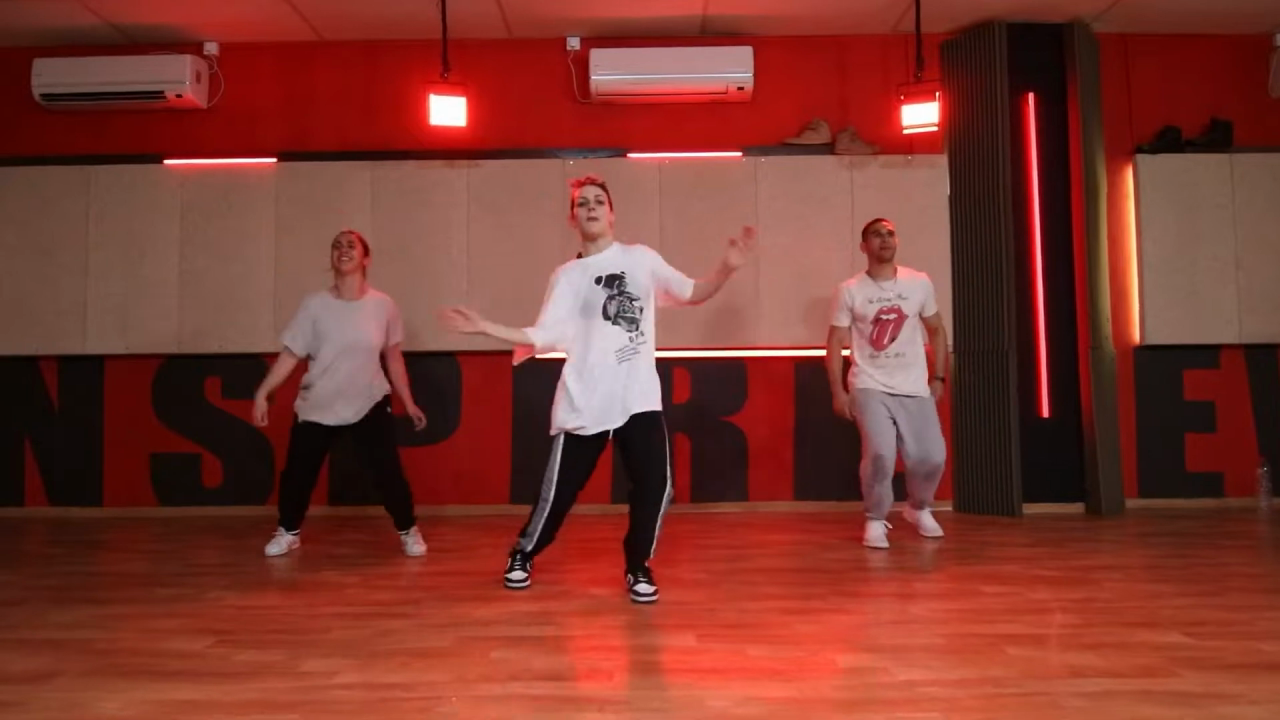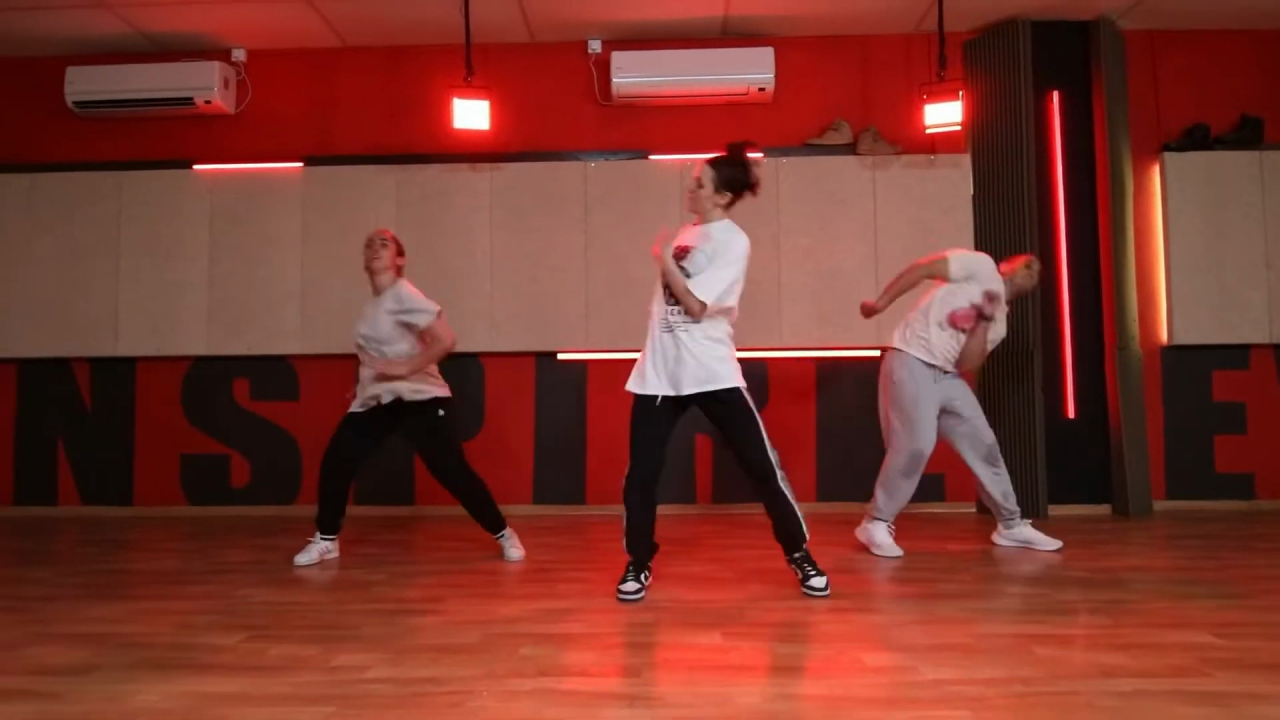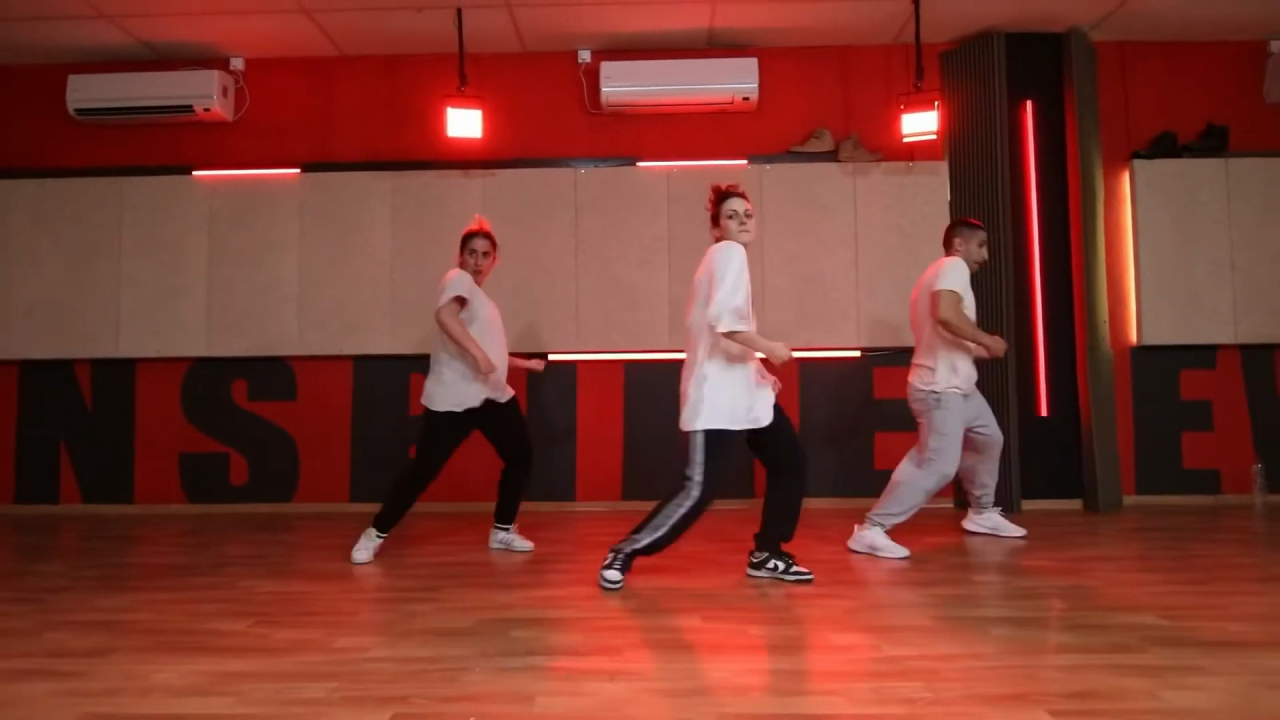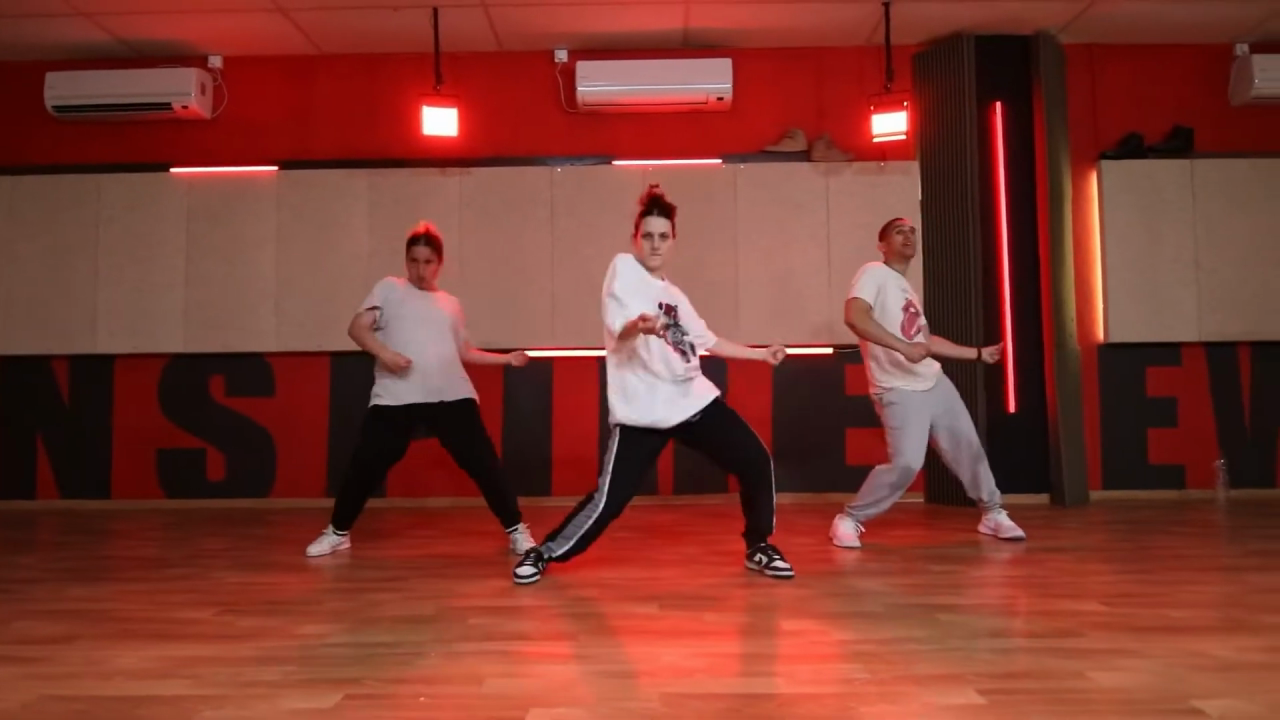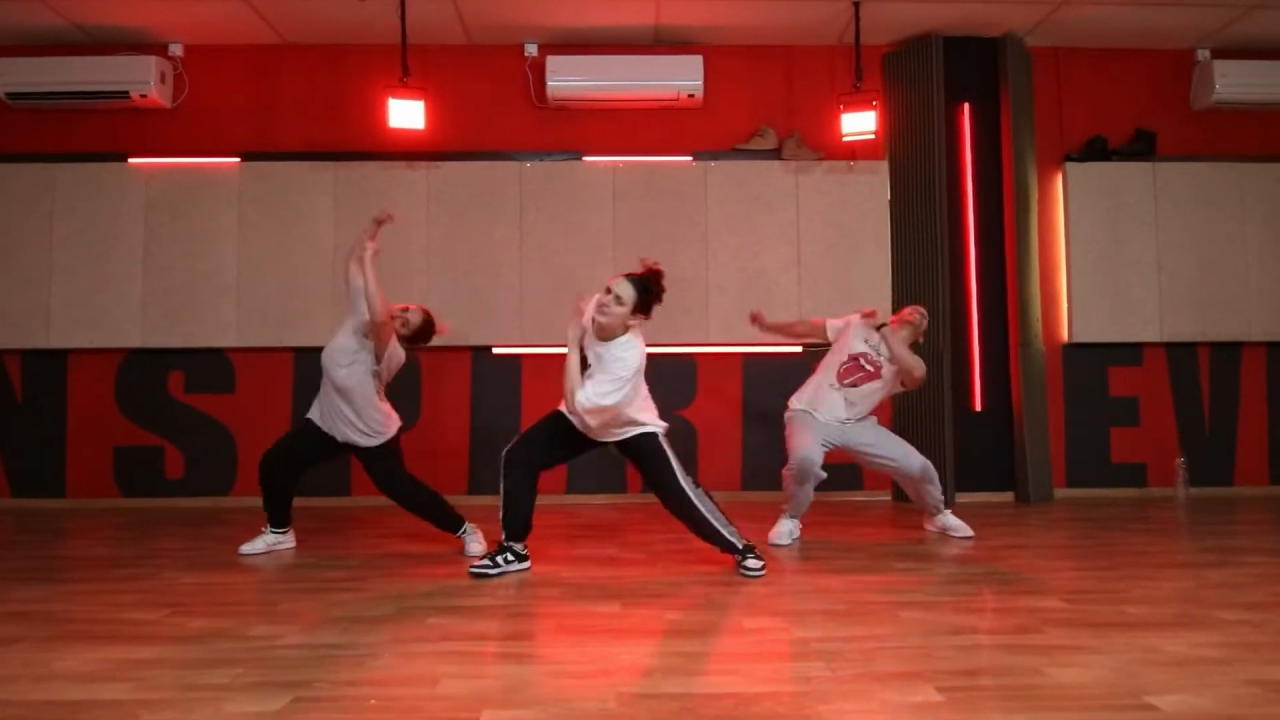
dt=1s
person 1, frame 1
left shoulder: (642, 258)
right shoulder: (568, 275)
left elbow: (691, 294)
right elbow: (541, 338)
left wrist: (727, 268)
right wrist: (485, 327)
left hip: (639, 396)
right hip: (584, 400)
left knee: (654, 484)
right knee: (559, 490)
left ankle: (637, 565)
right ankle: (522, 553)
person 1, frame 2
left shoulder: (733, 241)
right shoulder: (686, 233)
left elbow: (698, 304)
left wrist: (665, 263)
left hip: (712, 371)
right hip: (658, 371)
left knee: (760, 460)
right knee: (642, 471)
left ankle: (799, 553)
right ankle: (639, 563)
person 1, frame 3
left shoulder: (730, 260)
right shoulder: (728, 253)
right elbow: (724, 325)
left wrist: (759, 370)
right wrist: (769, 347)
left hip: (746, 389)
right hip: (714, 394)
left knee: (791, 462)
right knee: (698, 491)
left ankle: (768, 552)
right ankle: (624, 553)
person 1, frame 4
left shoulder: (672, 293)
right shoulder: (623, 267)
left elbow: (706, 341)
right elbow: (621, 328)
left wrist: (761, 354)
right wrist: (639, 326)
left hip: (693, 399)
right hip: (643, 408)
left knee: (756, 461)
right knee: (610, 497)
left ankle: (758, 546)
right ankle: (544, 552)
person 1, frame 5
left shoulder: (627, 354)
right shoulder: (592, 312)
left elbow: (584, 405)
left hip: (631, 425)
right hip: (579, 416)
left knee: (679, 493)
right knee: (518, 459)
left ankle: (739, 547)
right ankle: (514, 548)
person 2, frame 1
left shoulder: (384, 305)
right shoulder: (315, 306)
left elbow: (393, 354)
right elbow: (291, 354)
left wrist: (408, 401)
right wrist: (262, 393)
left hip: (370, 405)
right hip: (318, 408)
left knee: (388, 473)
right knee: (297, 474)
left ankle: (408, 530)
right ankle: (288, 531)
person 2, frame 2
left shoulder: (404, 295)
right shoulder: (375, 299)
left elbow: (445, 340)
left wrist: (399, 369)
left hip: (420, 397)
right hip: (375, 400)
left knee: (452, 469)
right knee: (335, 463)
left ankle: (504, 534)
right ankle: (326, 539)
person 2, frame 3
left shoulder: (481, 301)
right shoulder: (457, 279)
right elbow: (444, 316)
left wrist: (525, 363)
right wrist: (478, 353)
left hip: (495, 396)
right hip: (452, 402)
left knee: (521, 457)
right knee: (423, 470)
left ankle: (503, 530)
right ankle: (376, 533)
person 2, frame 4
left shoulder: (451, 304)
right shoulder: (389, 289)
left elbow: (463, 352)
right elbow: (357, 328)
left wrist: (507, 358)
right wrist: (383, 353)
left hip: (450, 397)
right hip: (395, 398)
left knee: (485, 464)
right knee: (363, 467)
left ankle: (516, 529)
right ankle: (338, 532)
person 2, frame 5
left shoulder: (389, 353)
right shoulder: (362, 316)
left elbow: (379, 320)
right elbow: (355, 268)
left wrist: (368, 261)
right wrist: (373, 231)
left hip: (371, 433)
right hip: (326, 422)
left knee: (402, 490)
right knee: (273, 464)
left ankle: (465, 530)
right ankle: (279, 531)
person 3, frame 1
left shoulder: (920, 283)
right shoulder: (849, 291)
left elbow: (936, 330)
right elbow: (835, 345)
left wrist: (939, 376)
right wrist: (838, 391)
left hip: (915, 388)
right hip: (869, 388)
left knee: (932, 458)
right knee: (880, 454)
left ankle: (919, 508)
right ankle: (875, 519)
person 3, frame 2
left shoulder: (1000, 321)
right shoulder: (981, 266)
left elbow: (966, 365)
right elbow: (923, 267)
left wrist: (987, 320)
right wrist: (881, 301)
left hip: (946, 374)
right hip: (909, 359)
left knee: (983, 443)
right knee: (916, 445)
left ankle: (1011, 525)
right ankle: (876, 523)
person 3, frame 3
left shoulder: (936, 276)
right shoulder: (954, 266)
right elbow: (946, 315)
left wrist: (979, 349)
right wrist: (988, 341)
left hip: (956, 387)
right hip: (941, 390)
left knee: (989, 441)
right knee: (936, 466)
left ankle: (982, 513)
right ankle: (871, 530)
person 3, frame 4
left shoulder: (906, 288)
right shoulder: (873, 273)
right elbow: (854, 317)
left wrist: (978, 354)
right wrist: (902, 348)
left hip: (934, 383)
right hip: (899, 391)
left knee: (968, 448)
right knee: (906, 464)
left ankle: (992, 513)
right ankle: (849, 519)
person 3, frame 5
left shoulder: (910, 363)
right shoulder: (857, 325)
left elbow: (916, 373)
right elbow: (812, 328)
left wrist: (882, 329)
right wrist: (769, 326)
left hip: (853, 424)
right hip: (809, 416)
left knee: (919, 467)
right knee: (805, 461)
left ankle: (937, 514)
right ankle: (791, 517)
